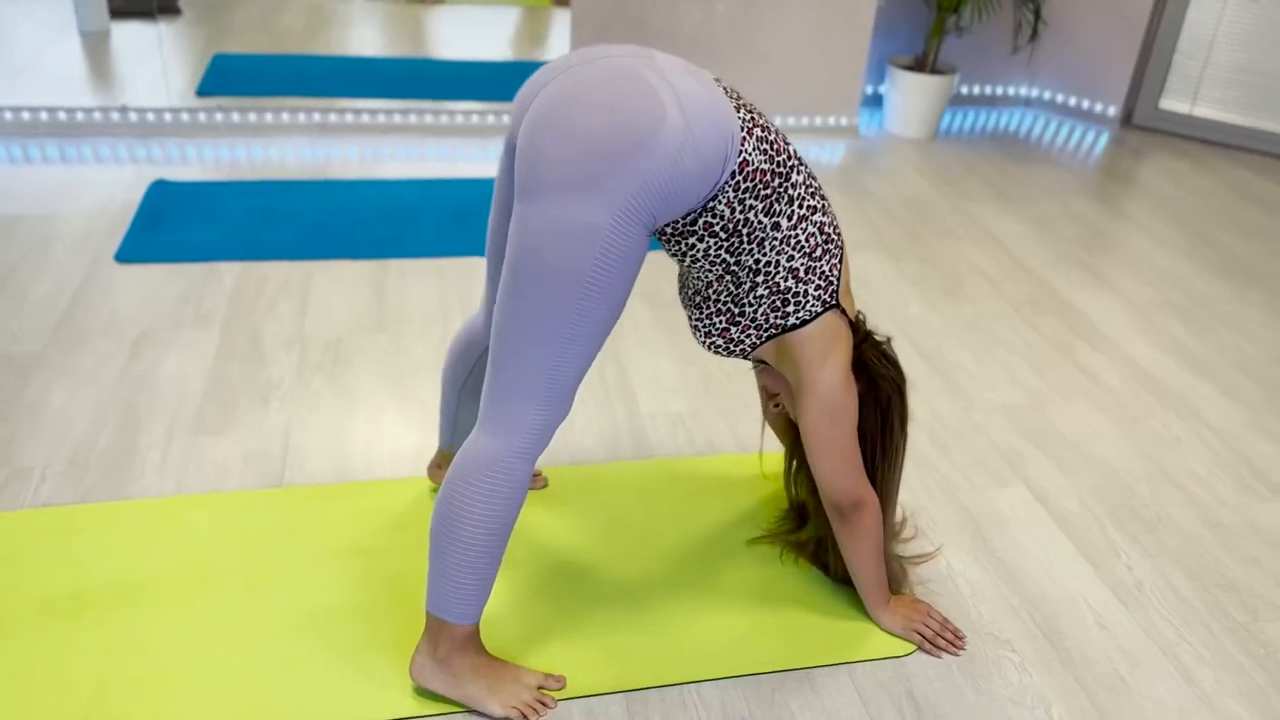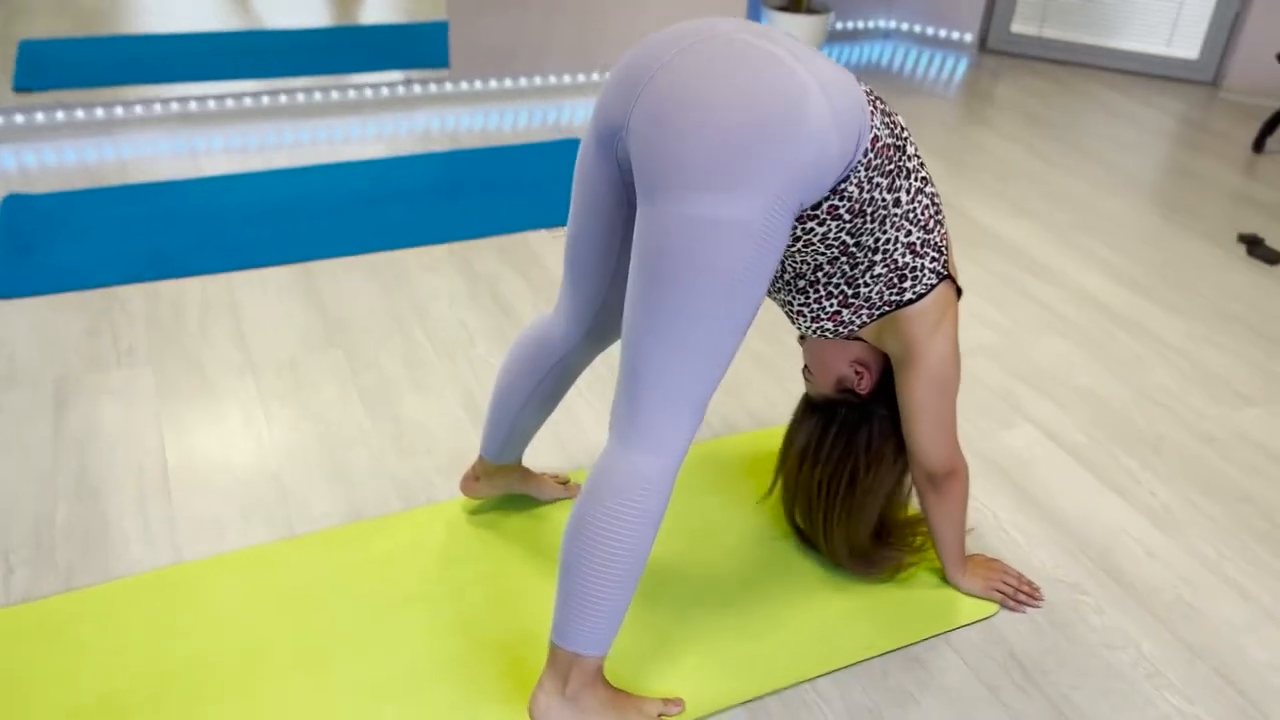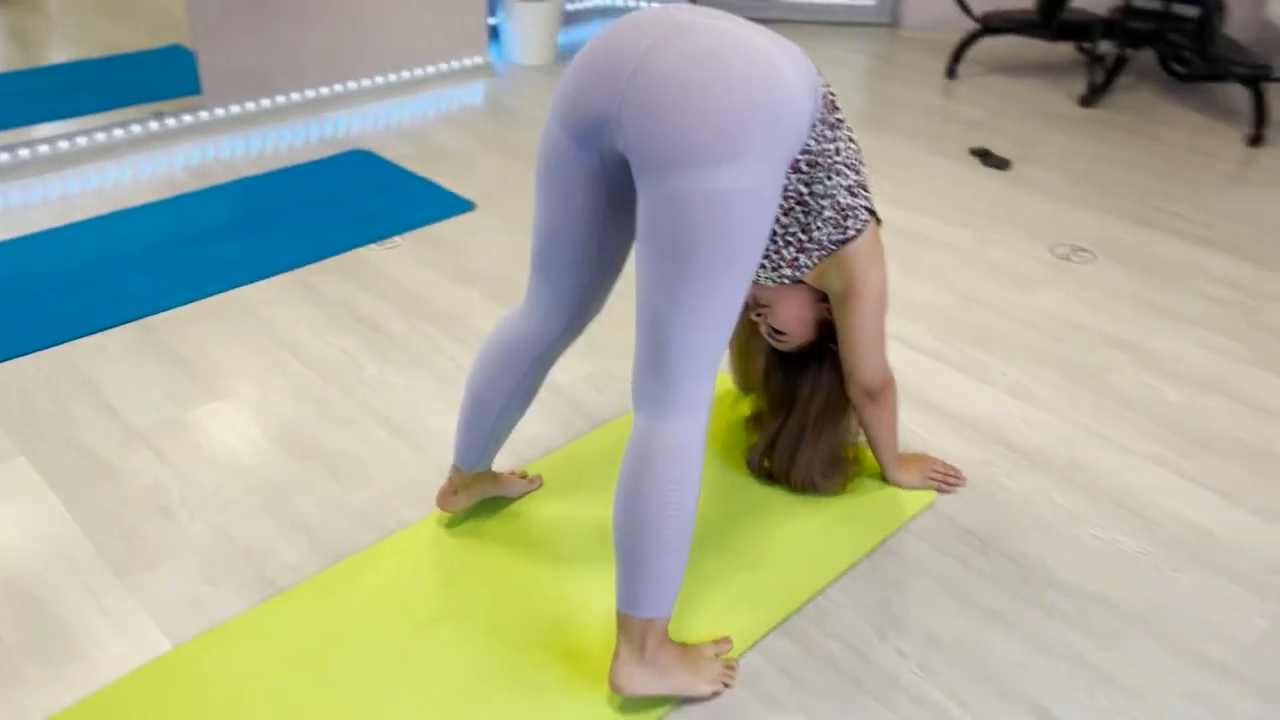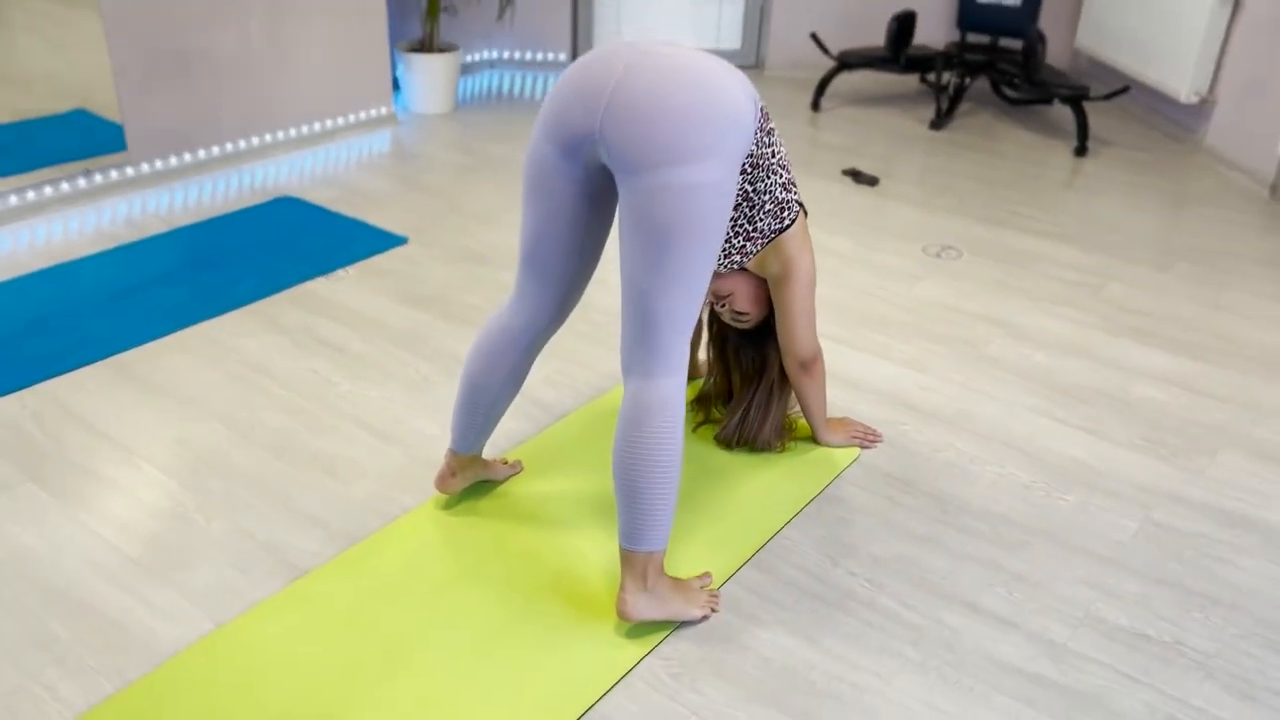
dt=1s
person 1, frame 1
left shoulder: (807, 307)
right shoulder: (821, 347)
right elbow: (850, 497)
left wrist: (803, 467)
right wrist: (882, 603)
right hip: (621, 148)
left knee: (505, 323)
right knee: (523, 417)
left ankle: (456, 457)
right ankle: (446, 651)
person 1, frame 2
right shoulder: (920, 315)
right elbow: (940, 466)
right wrist: (957, 566)
right hip: (744, 136)
left knee: (582, 322)
right knee: (653, 435)
left ankle: (494, 468)
person 1, frame 3
right shoulder: (848, 258)
left elbow: (733, 301)
right elbow: (871, 384)
left wrist: (750, 381)
right wrist: (895, 466)
right hip: (723, 111)
left knee: (548, 315)
right knee: (674, 403)
left ankle: (466, 478)
right ankle: (642, 656)
person 1, frame 4
left shoulder: (713, 251)
right shoulder: (782, 246)
left elbow: (679, 315)
right elbow: (803, 356)
left wrist: (691, 371)
right wrist: (823, 427)
right hip: (687, 118)
left knee: (531, 309)
right knee: (654, 369)
right ankle: (643, 586)
